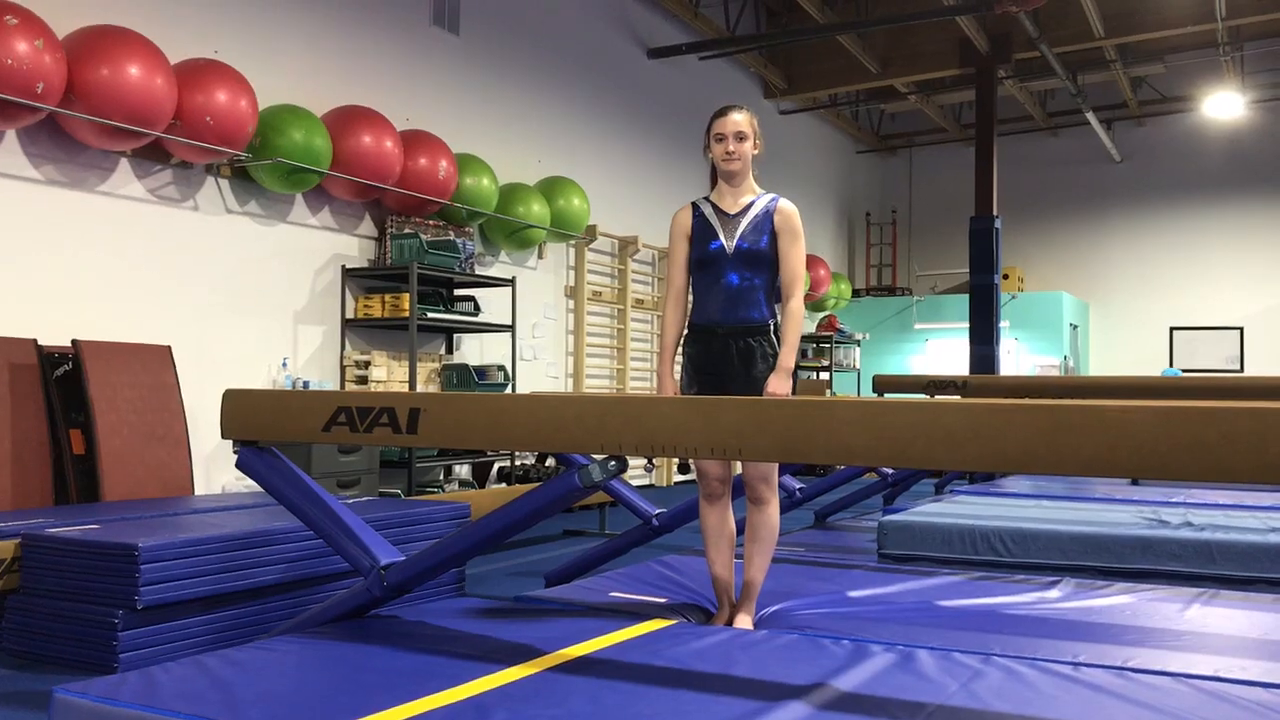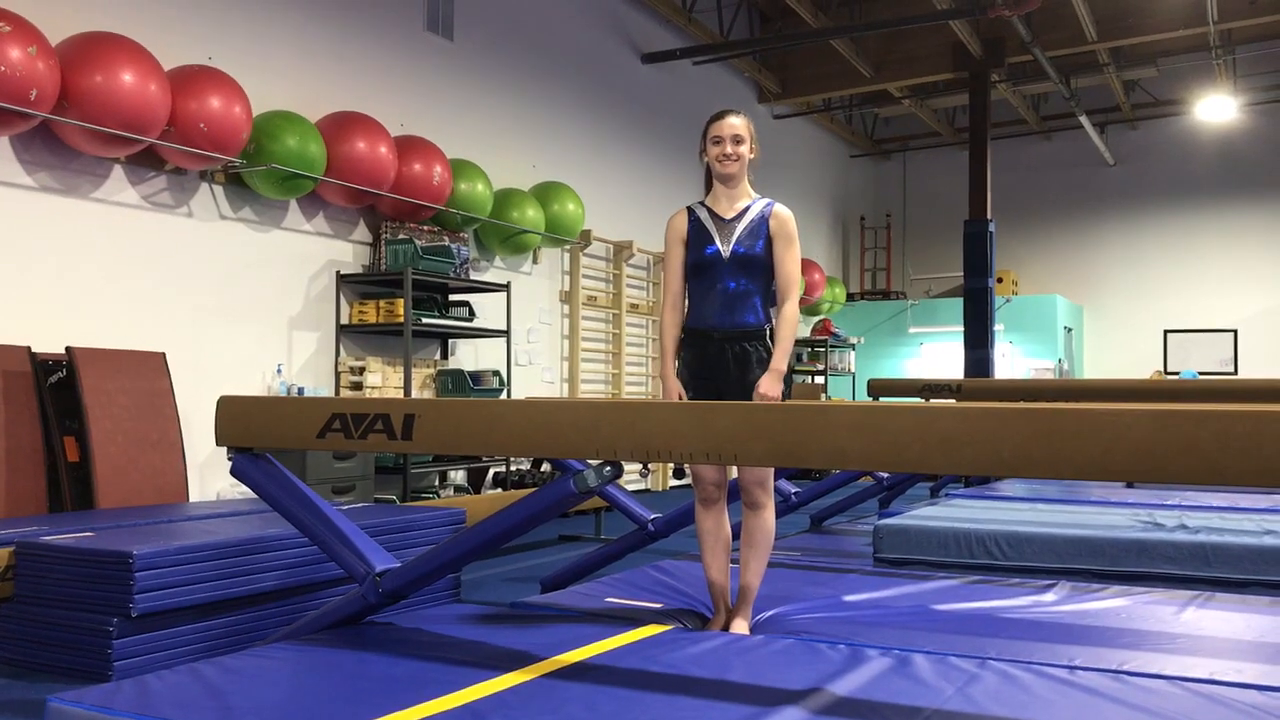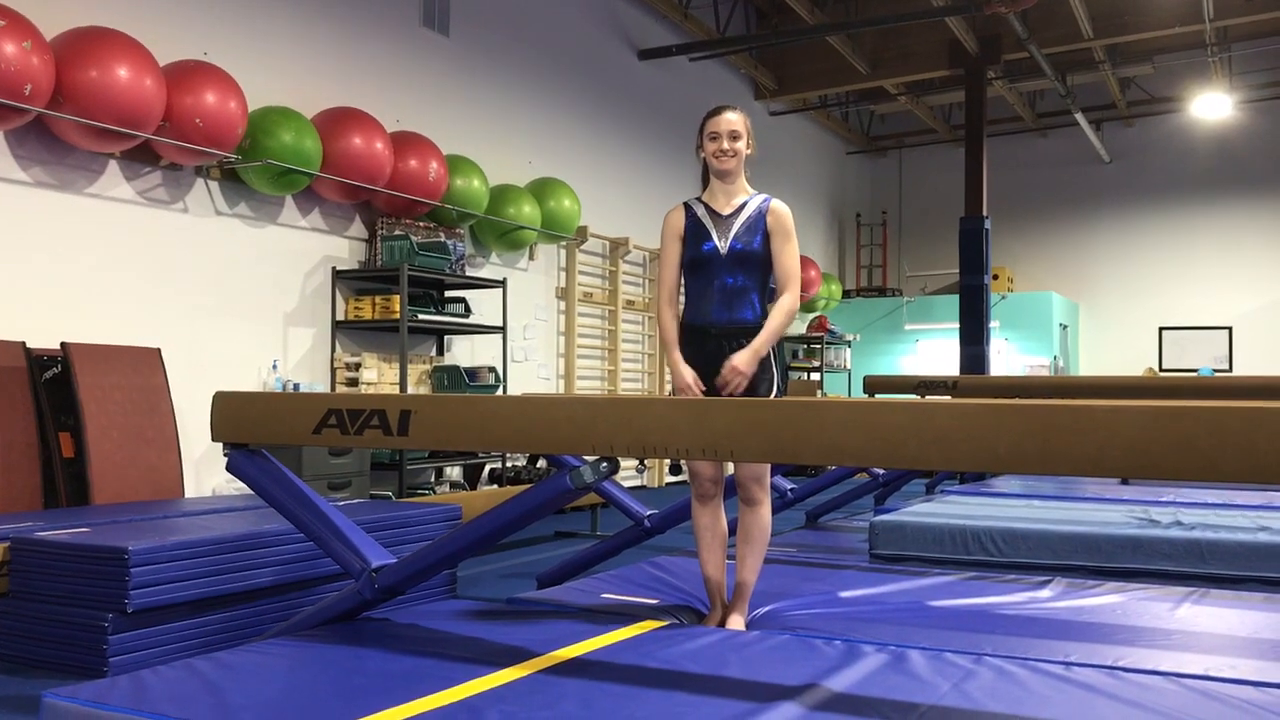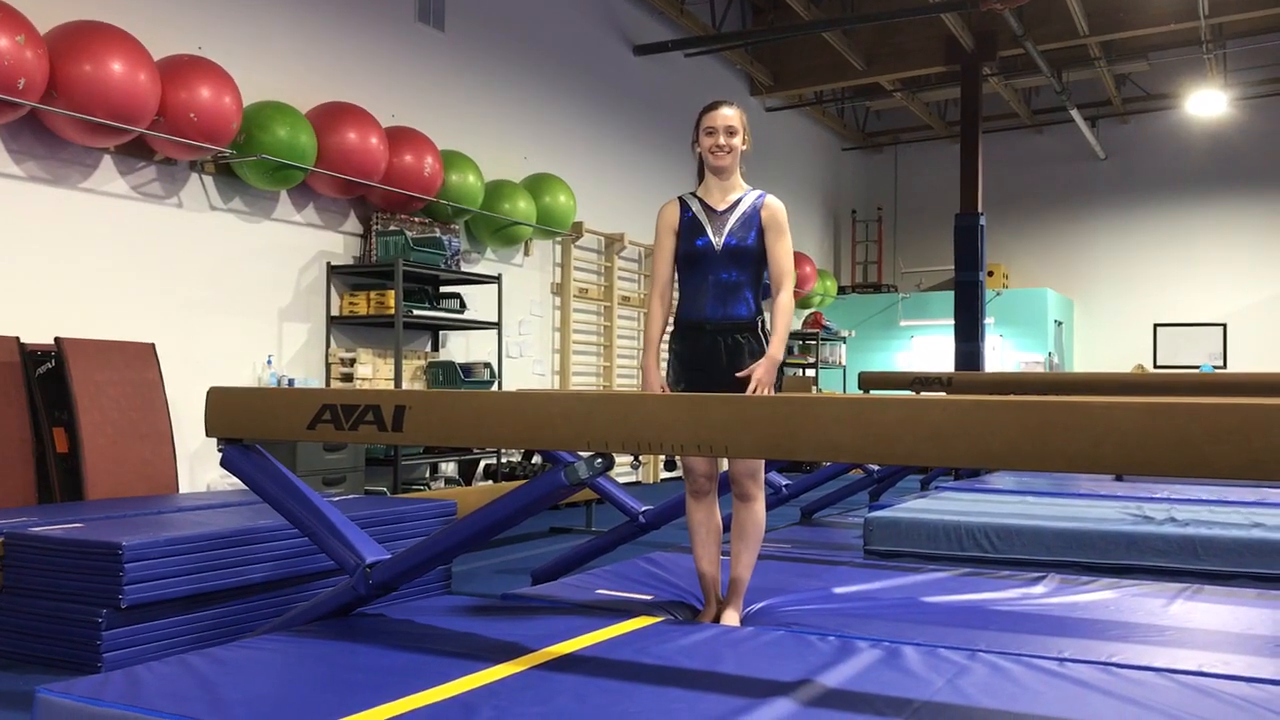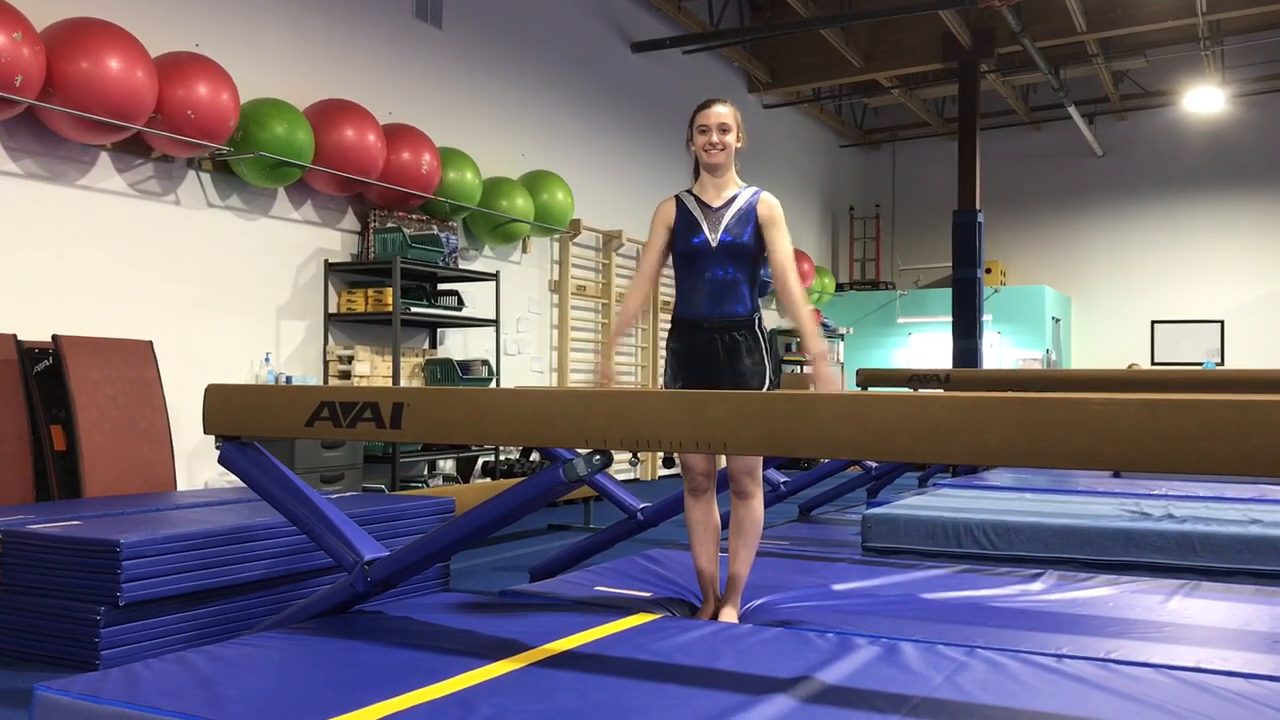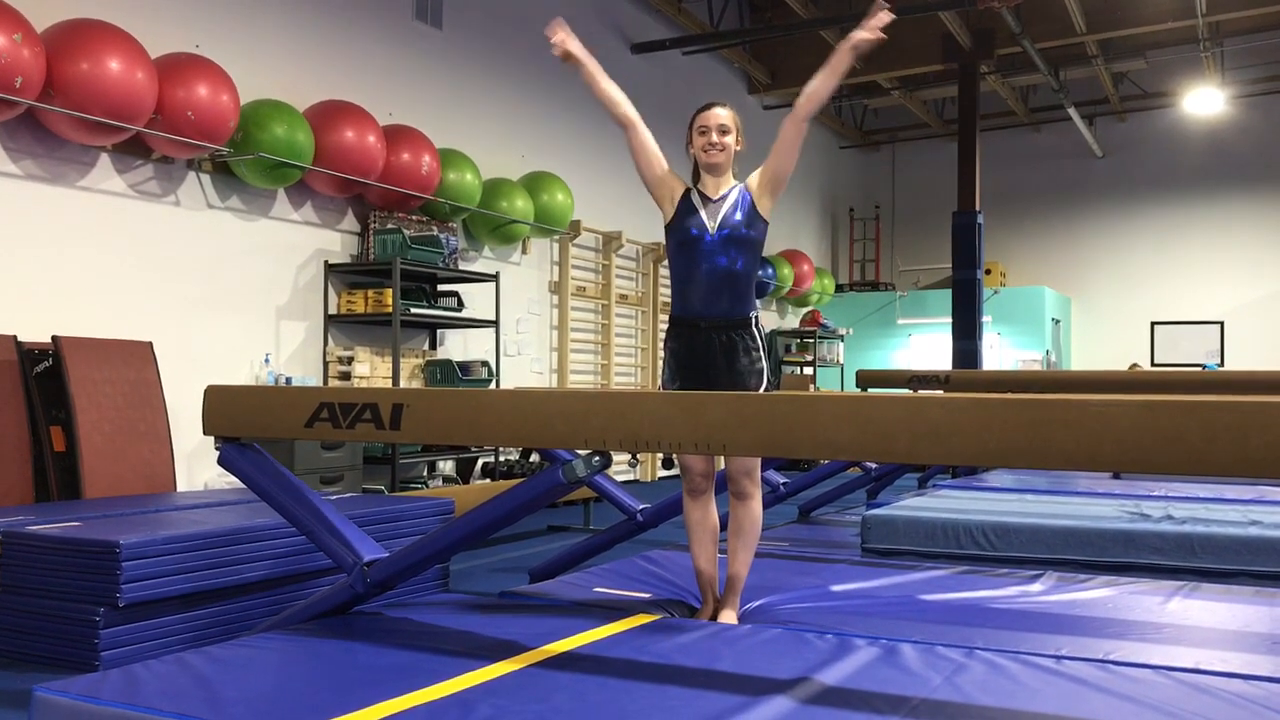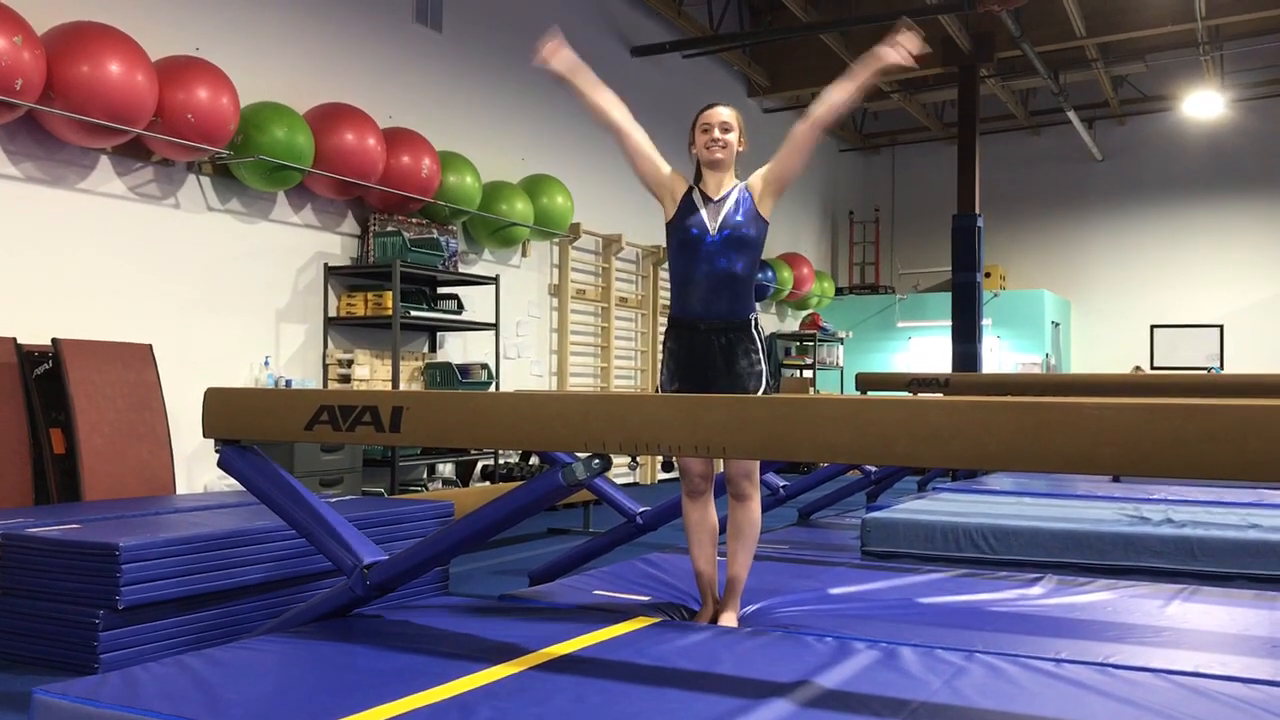
dt=0.5s
person 1, frame 1
left shoulder: (780, 213)
right shoulder: (689, 218)
left elbow: (794, 297)
right elbow: (675, 298)
left wrist: (784, 369)
right wrist: (665, 370)
left hip: (758, 351)
right hip: (704, 354)
left knee: (760, 485)
right knee: (712, 483)
left ankle: (748, 606)
right ankle: (724, 602)
person 1, frame 2
left shoulder: (776, 217)
right shoulder: (683, 222)
left elbow: (788, 301)
right elbow: (672, 302)
left wrist: (776, 371)
right wrist: (668, 373)
left hip: (753, 356)
right hip: (699, 358)
left knee: (756, 489)
right knee: (708, 488)
left ankle: (743, 610)
right ankle: (718, 607)
person 1, frame 3
left shoulder: (773, 212)
right shoulder: (680, 218)
left elbow: (789, 294)
right elbow: (666, 298)
left wrist: (752, 353)
right wrist: (677, 362)
left hip: (753, 357)
right hip: (697, 359)
left knee: (751, 485)
right knee: (704, 484)
left ankle: (739, 606)
right ankle: (715, 603)
person 1, frame 4
left shoulder: (768, 209)
right shoulder: (675, 212)
left elbow: (784, 289)
right elbow: (660, 292)
left wrist: (774, 355)
right wrist: (650, 364)
left hip: (746, 348)
right hip: (690, 349)
left knee: (747, 481)
right knee: (699, 480)
left ankle: (735, 602)
right ankle: (710, 600)
person 1, frame 5
left shoulder: (762, 205)
right shoulder: (672, 209)
left elbow: (788, 282)
right elbow: (643, 284)
left wrist: (816, 352)
right wrist: (610, 351)
left hip: (743, 344)
right hip: (688, 345)
left knee: (745, 477)
right knee: (696, 477)
left ankle: (732, 599)
right ankle: (707, 596)
person 1, frame 6
left shoulder: (757, 192)
right shoulder: (672, 196)
left elbow: (803, 115)
right elbow: (627, 119)
right wrist: (581, 60)
left hip: (741, 345)
right hip: (686, 346)
left knee: (744, 481)
right knee: (696, 480)
left ankle: (732, 600)
right ankle: (706, 597)
person 1, frame 7
left shoulder: (760, 194)
right shoulder: (676, 191)
left elbow: (814, 124)
right elbow: (621, 123)
left wrist: (868, 69)
right wrist: (573, 71)
left hip: (741, 349)
right hip: (684, 349)
left knee: (743, 480)
right knee: (693, 480)
left ankle: (731, 601)
right ankle: (707, 592)
